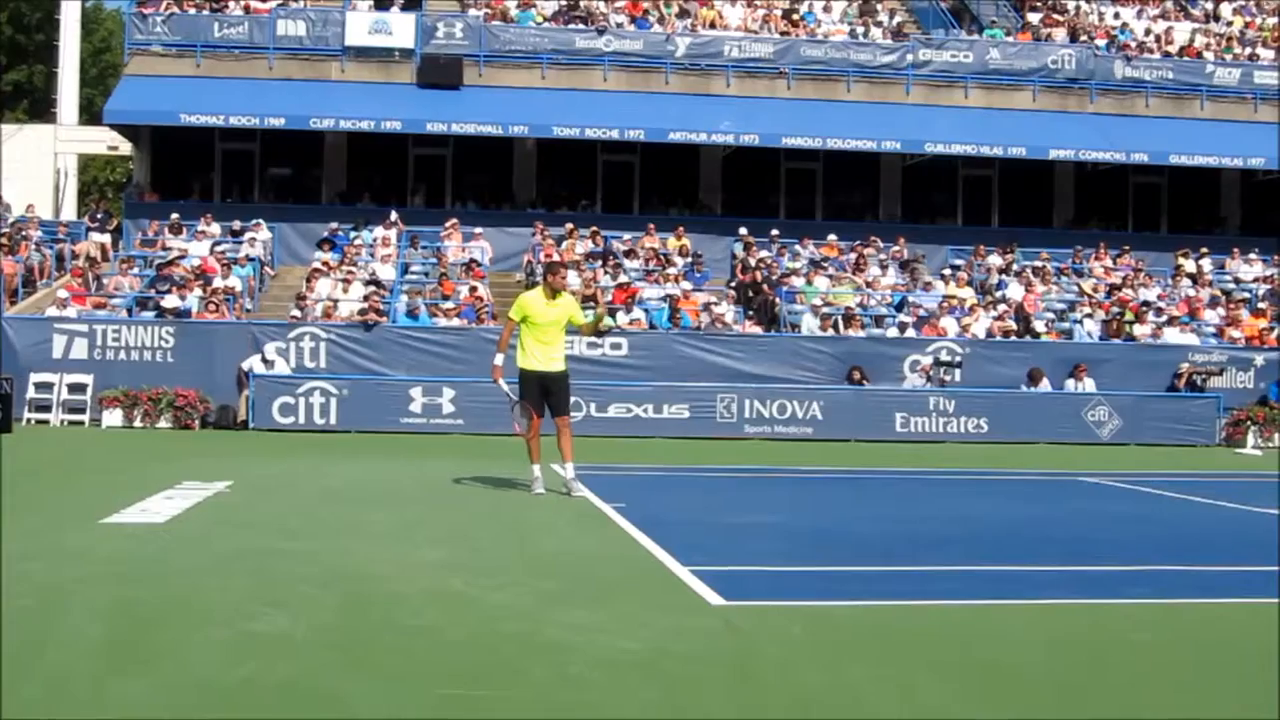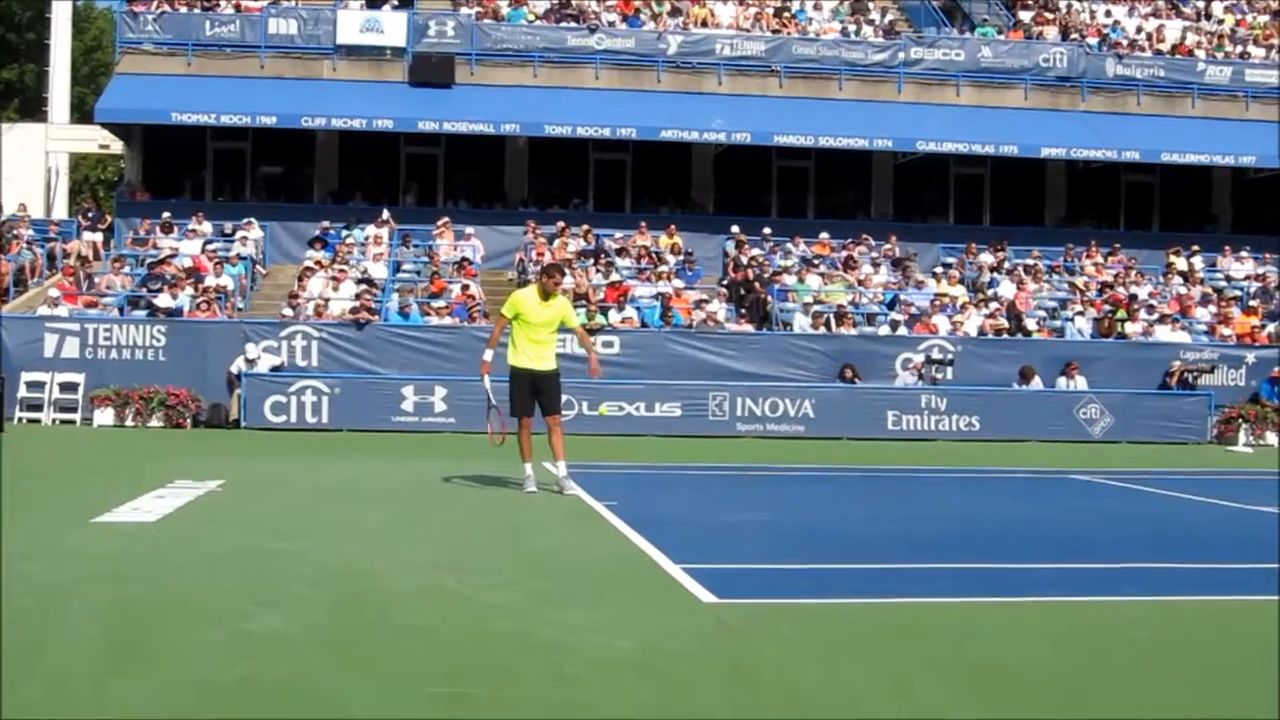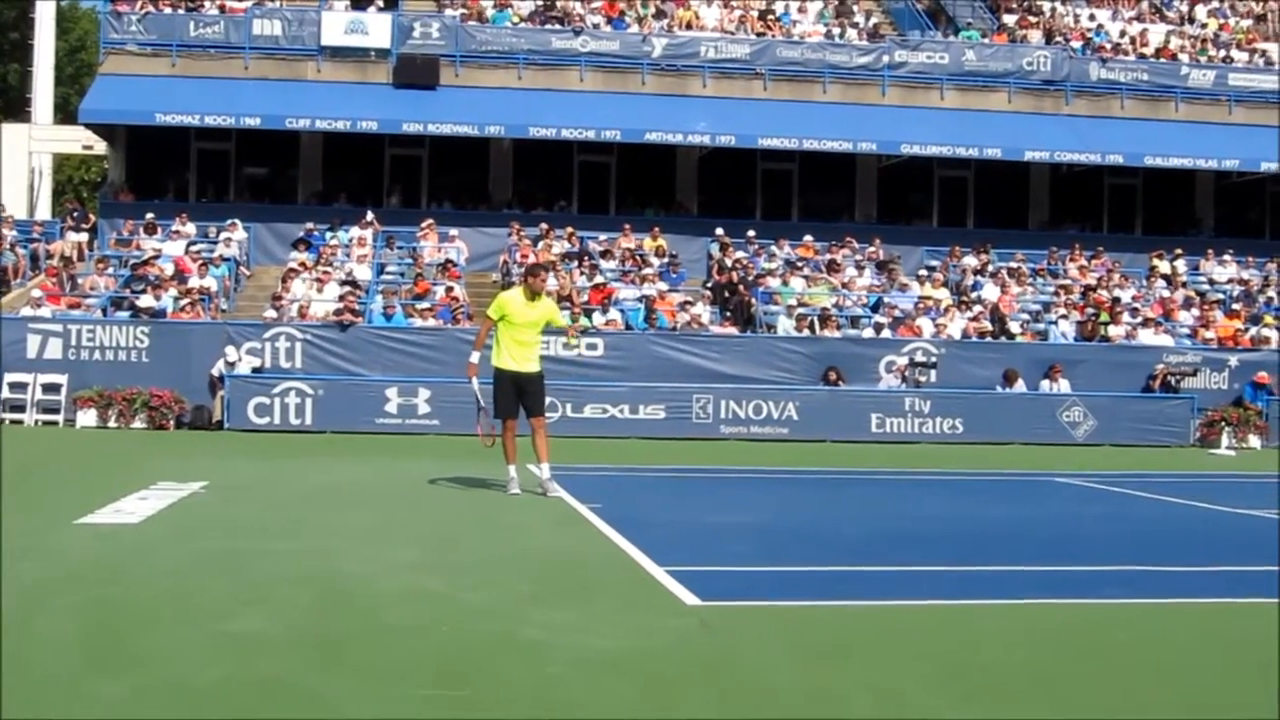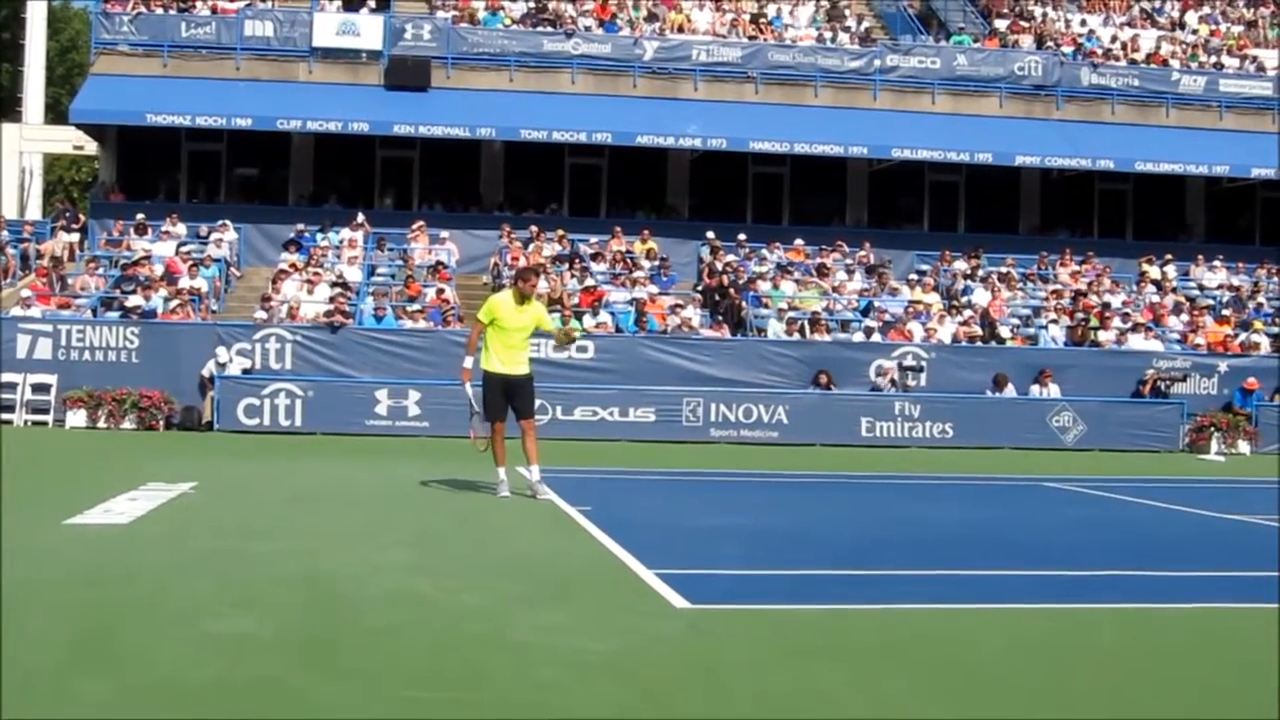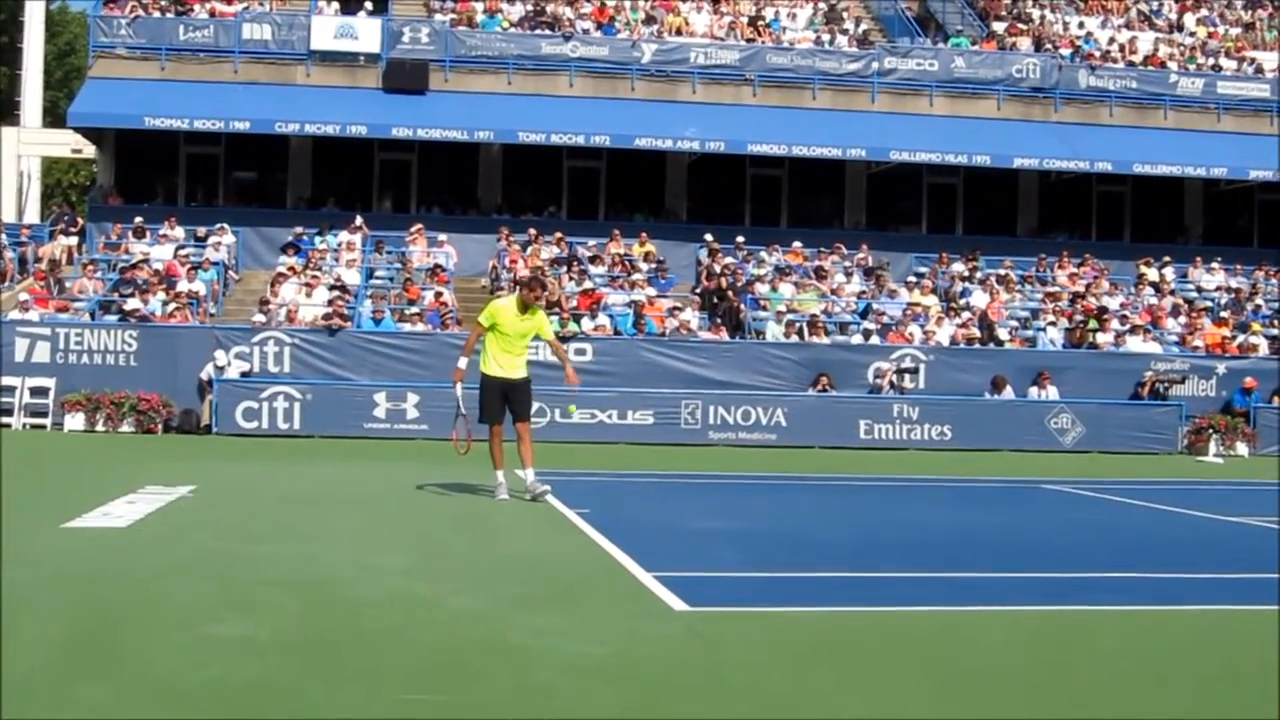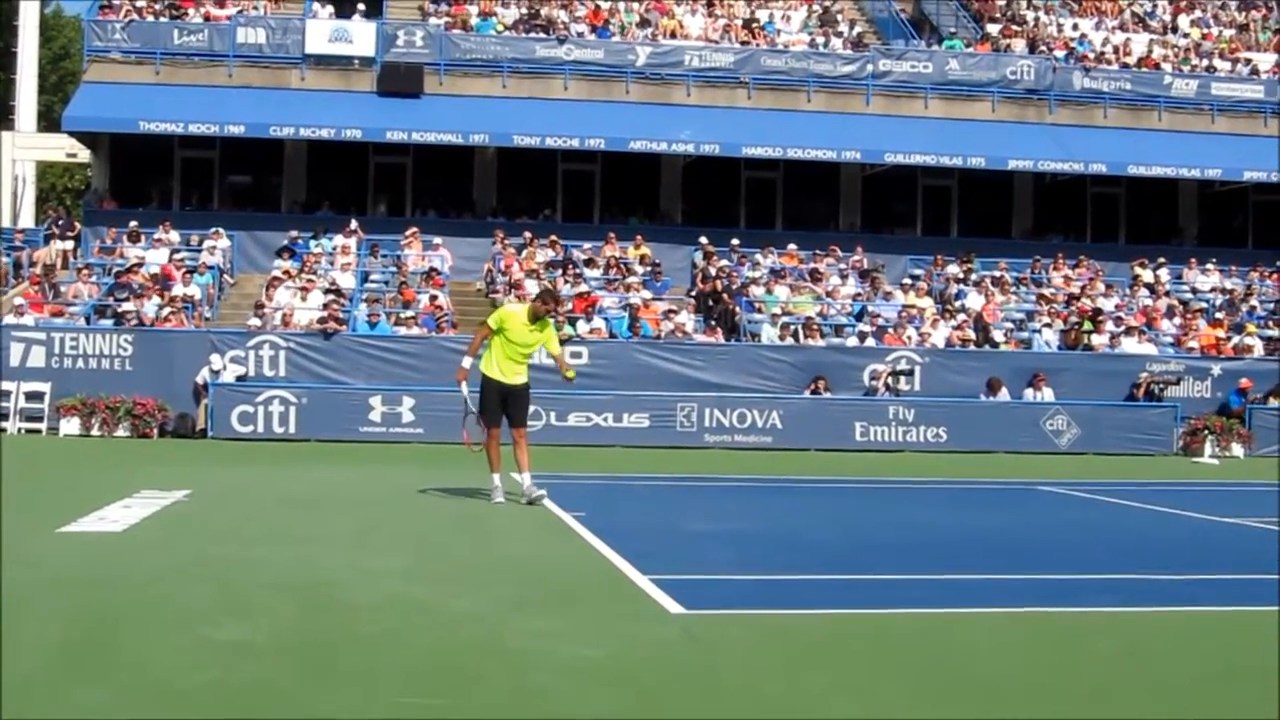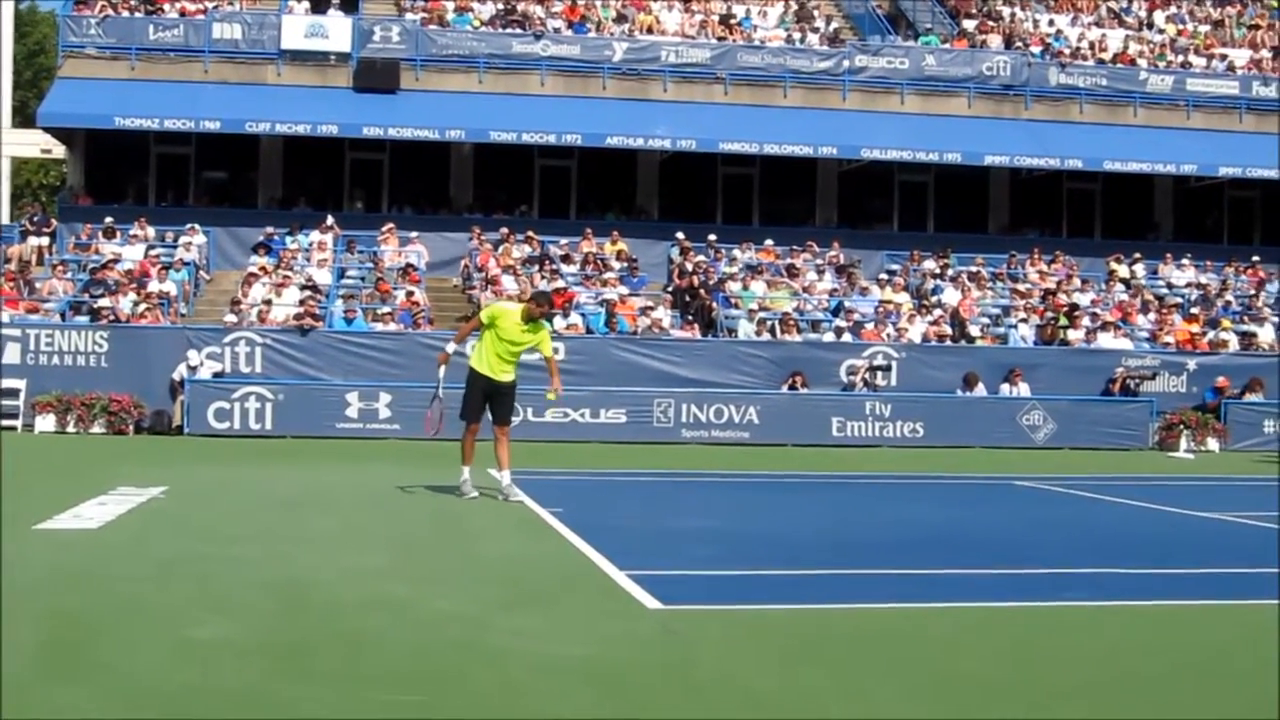
dt=0.4s
person 1, frame 1
left shoulder: (568, 301)
right shoulder: (526, 299)
left elbow: (585, 329)
right elbow: (507, 330)
left wrist: (598, 321)
right wrist: (498, 362)
left hip: (557, 371)
right hip: (530, 371)
left knee: (563, 423)
right knee: (533, 424)
left ankle: (570, 476)
right ankle: (536, 475)
person 1, frame 2
left shoulder: (562, 303)
right shoulder: (520, 297)
left elbow: (579, 331)
right elbow: (499, 327)
left wrist: (592, 354)
right wrist: (487, 358)
left hip: (548, 370)
right hip: (521, 369)
left knee: (555, 421)
right knee: (524, 423)
left ankle: (562, 475)
right ankle: (529, 474)
person 1, frame 3
left shoulder: (548, 304)
right shoulder: (506, 298)
left elbow: (565, 327)
right elbow: (485, 328)
left wrist: (571, 331)
right wrist: (474, 360)
left hip: (532, 371)
right hip: (506, 371)
left knee: (539, 424)
right knee: (509, 425)
left ankle: (545, 477)
right ankle: (512, 476)
person 1, frame 4
left shoulder: (536, 308)
right shoulder: (496, 301)
left elbow: (555, 335)
right elbow: (476, 332)
left wrist: (566, 335)
right wrist: (467, 365)
left hip: (521, 374)
right hip: (494, 373)
left knee: (528, 426)
right knee: (498, 427)
left ankle: (535, 479)
right ankle: (502, 479)
person 1, frame 5
left shoulder: (539, 315)
right shoulder: (498, 306)
left elbow: (553, 343)
right elbow: (475, 334)
left wrist: (567, 364)
right wrist: (461, 365)
left hip: (519, 378)
right hip: (492, 376)
left knee: (523, 430)
right knee: (496, 430)
left ankle: (530, 481)
right ankle: (500, 481)
person 1, frame 6
left shoulder: (547, 328)
right shoulder: (508, 312)
left elbow: (557, 356)
right elbow: (481, 335)
left wrist: (566, 370)
right wrist: (465, 365)
left hip: (519, 383)
right hip: (493, 379)
left knee: (520, 434)
right knee: (493, 434)
left ankle: (527, 486)
right ankle: (496, 484)
person 1, frame 7
left shoulder: (541, 330)
right shoulder: (501, 309)
left elbow: (549, 358)
right elbow: (470, 326)
left wrist: (555, 378)
right wrist: (449, 351)
left hip: (506, 381)
right hip: (480, 374)
left knee: (502, 432)
right knee: (472, 427)
left ankle: (506, 483)
right ankle: (465, 478)
